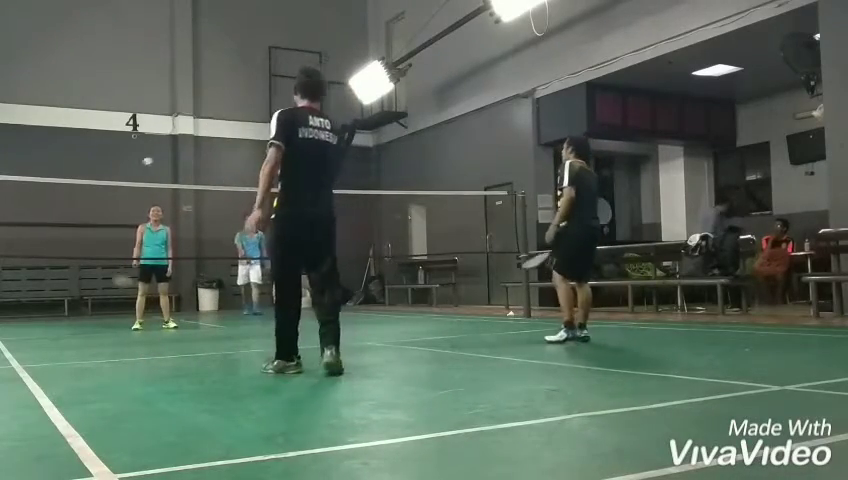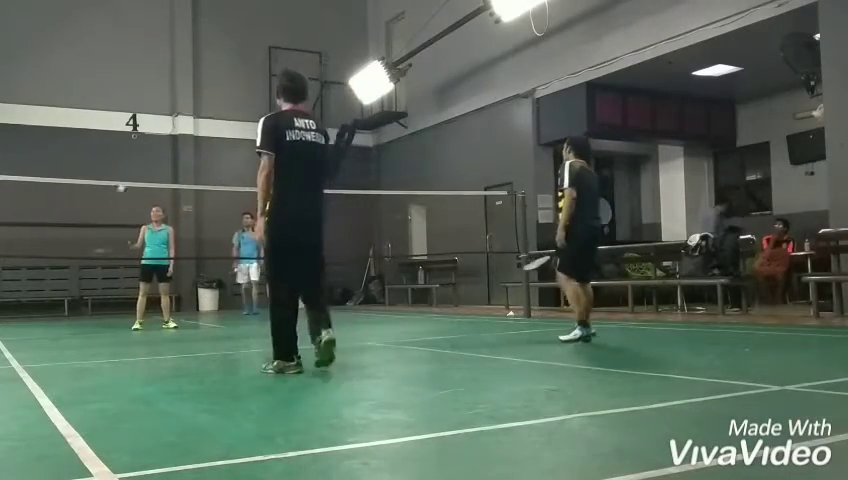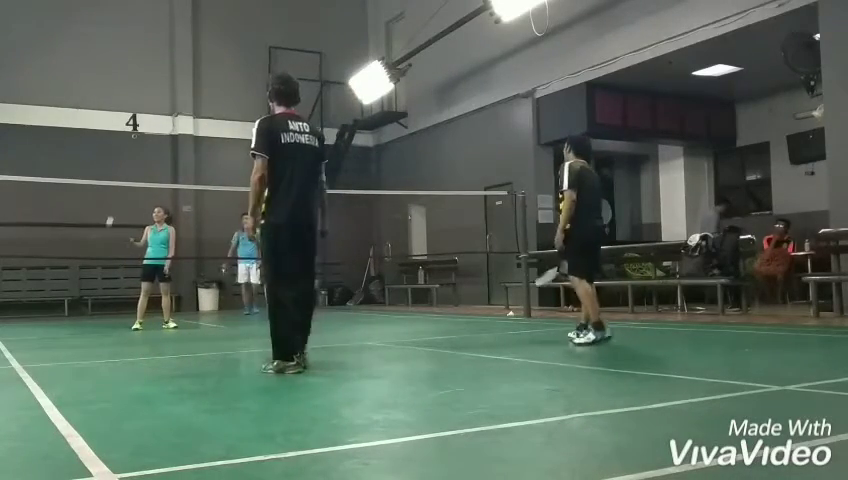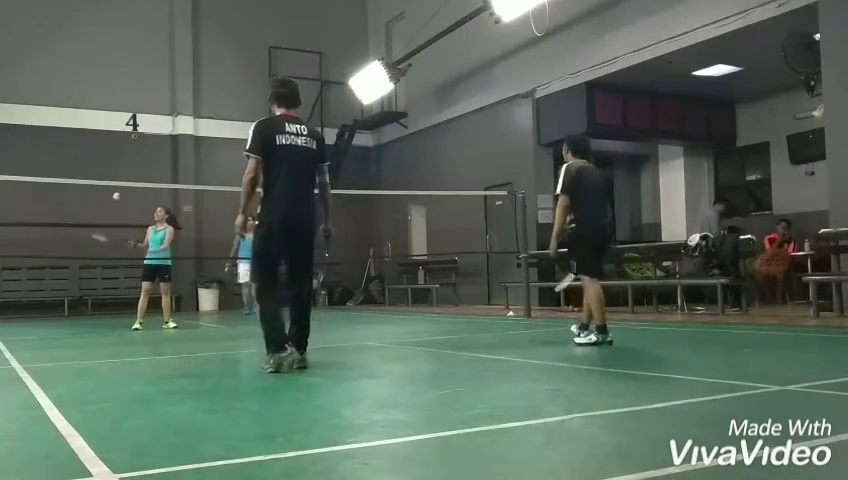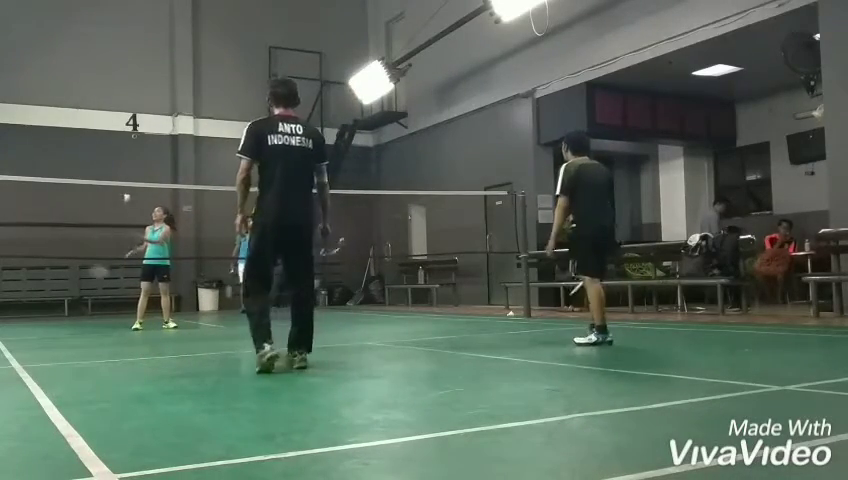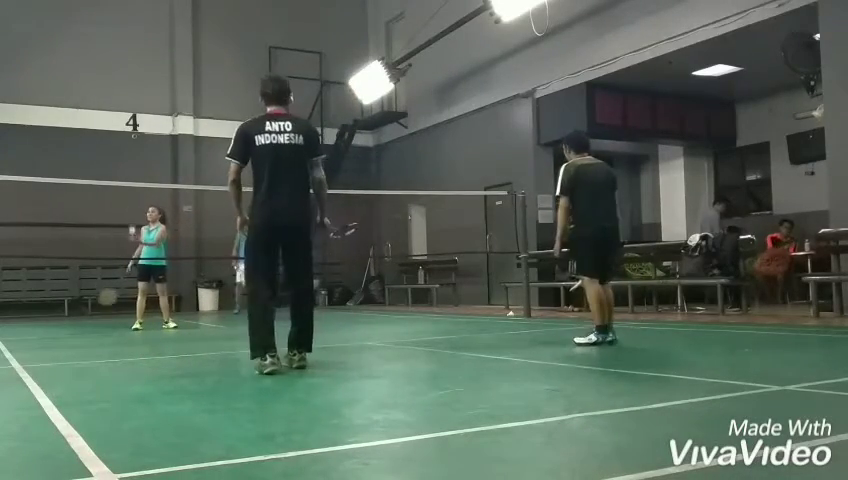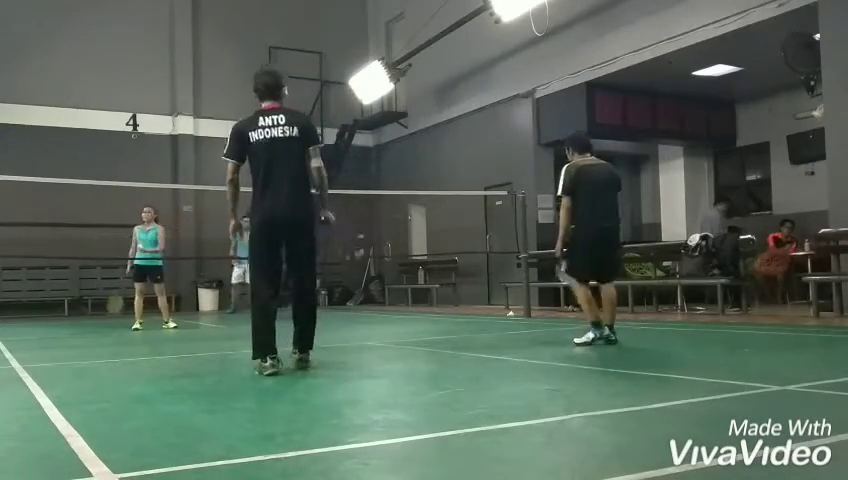
dt=0.2s
person 1, frame 1
left shoulder: (286, 117)
right shoulder: (333, 129)
left elbow: (272, 162)
left wrist: (259, 207)
left hip: (291, 214)
right hip: (323, 216)
left knee: (287, 286)
right knee: (326, 285)
left ankle: (287, 356)
right ankle: (330, 347)
person 1, frame 2
left shoulder: (273, 122)
right shoulder: (320, 130)
left elbow: (266, 171)
left wrist: (262, 215)
left hip: (284, 217)
right hip: (313, 216)
left knee: (282, 287)
right knee: (311, 281)
left ankle: (287, 357)
right ankle: (322, 331)
person 1, frame 3
left shoulder: (267, 125)
right shoulder: (315, 132)
left elbow: (260, 174)
left wrist: (252, 214)
right wrist: (322, 219)
left hip: (278, 218)
right hip: (307, 219)
left knee: (279, 286)
right knee: (304, 284)
left ankle: (286, 356)
right ankle: (298, 350)
person 1, frame 4
left shoulder: (264, 128)
right shoulder: (315, 135)
left elbow: (252, 175)
right elbow: (324, 183)
left wrist: (243, 212)
right wrist: (327, 220)
left hip: (273, 219)
right hip: (305, 220)
left knee: (266, 285)
right knee: (301, 285)
left ankle: (280, 349)
right ankle: (297, 350)
person 1, frame 5
left shoulder: (258, 129)
right shoulder: (313, 134)
left elbow: (244, 175)
right elbow: (322, 182)
left wrist: (241, 211)
right wrist: (325, 219)
left hip: (269, 219)
right hip: (302, 220)
left knee: (256, 285)
right knee: (302, 286)
left ankle: (264, 344)
right ankle: (298, 351)
person 1, frame 6
left shoulder: (248, 130)
right shoulder: (306, 129)
left elbow: (233, 178)
right elbow: (318, 177)
left wrist: (240, 213)
right wrist: (323, 213)
left hip: (264, 219)
right hip: (299, 219)
left knee: (261, 288)
right knee: (301, 285)
left ankle: (266, 354)
right ankle: (298, 350)
person 1, frame 7
left shoulder: (243, 128)
right shoulder: (302, 121)
left elbow: (231, 177)
right elbow: (317, 168)
left wrist: (233, 215)
right wrist: (325, 206)
left hip: (264, 216)
right hip: (300, 214)
left knee: (264, 288)
right knee: (304, 284)
left ankle: (267, 356)
right ankle: (302, 350)
person 2, frame 1
left shoulder: (569, 165)
right shoulder: (591, 174)
left elbow: (569, 196)
left wrist: (554, 225)
left hip: (574, 230)
right hip: (591, 229)
left knee: (560, 277)
right knee: (581, 280)
left ankle: (569, 327)
right ankle: (582, 328)
person 2, frame 2
left shoulder: (570, 166)
right shoulder: (591, 173)
left elbow: (570, 197)
left wrist: (561, 228)
left hip: (577, 230)
right hip: (592, 229)
left knee: (564, 276)
right knee: (583, 280)
left ankle: (583, 325)
right ankle: (585, 327)
person 2, frame 3
left shoulder: (570, 166)
right shoulder: (592, 173)
left elbow: (570, 198)
left wrist: (560, 230)
left hip: (580, 230)
right hip: (595, 229)
left knee: (576, 278)
right knee: (586, 280)
left ankle: (599, 327)
right ankle: (584, 328)
person 2, frame 4
left shoulder: (569, 168)
right shoulder: (595, 172)
left elbow: (564, 204)
left wrist: (555, 236)
left hip: (585, 230)
right hip: (601, 229)
left knee: (589, 279)
right knee: (590, 278)
left ankle: (601, 331)
right ankle: (584, 326)
person 2, frame 5
left shoulder: (569, 168)
right shoulder: (602, 169)
left elbow: (563, 205)
left wrist: (553, 237)
left hip: (586, 230)
right hip: (606, 229)
left knee: (590, 279)
right knee: (594, 279)
left ankle: (601, 331)
right ankle: (597, 326)
person 2, frame 6
left shoulder: (569, 168)
right shoulder: (605, 168)
left elbow: (565, 206)
right elbow: (610, 199)
left wrist: (559, 238)
left hip: (586, 231)
right hip: (609, 230)
left knee: (589, 280)
right knee: (604, 281)
left ankle: (601, 332)
right ankle: (608, 329)
person 2, frame 7
left shoulder: (571, 169)
right shoulder: (609, 169)
left elbow: (566, 206)
right elbow: (615, 199)
left wrist: (561, 238)
left hip: (585, 232)
right hip: (610, 231)
left knee: (578, 281)
right knee: (607, 281)
left ankle: (596, 327)
right ankle: (609, 330)
